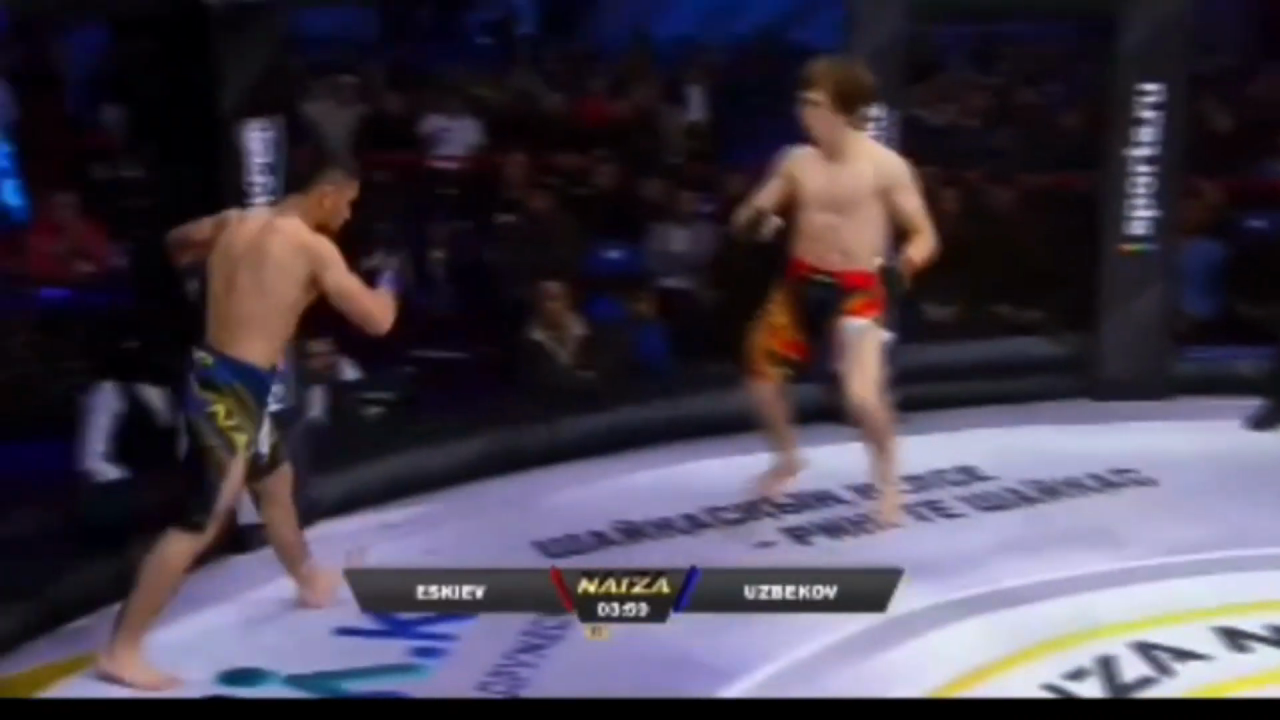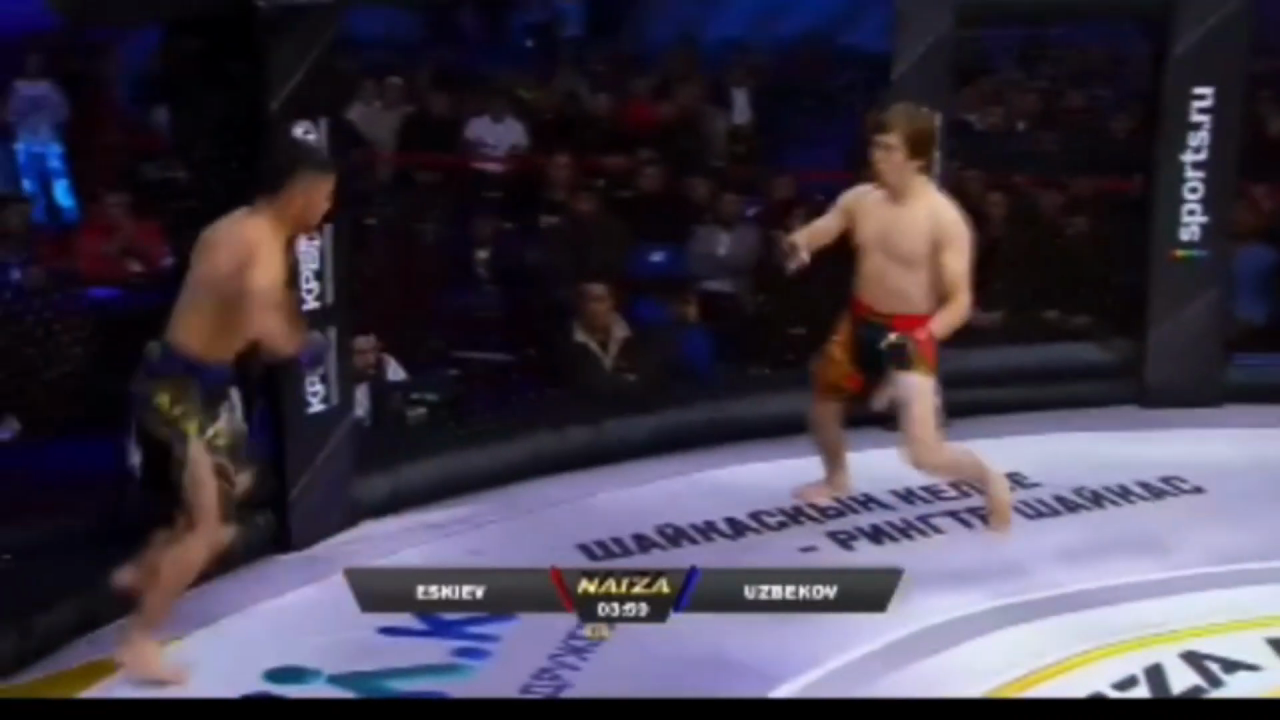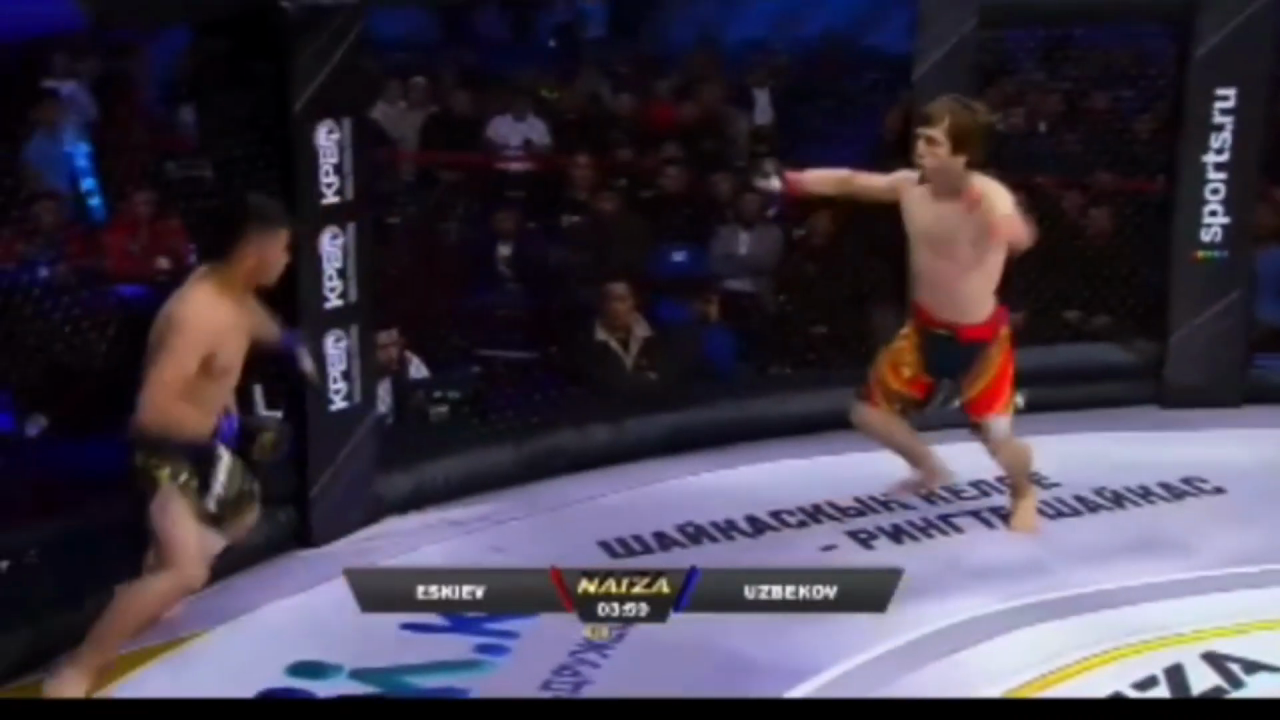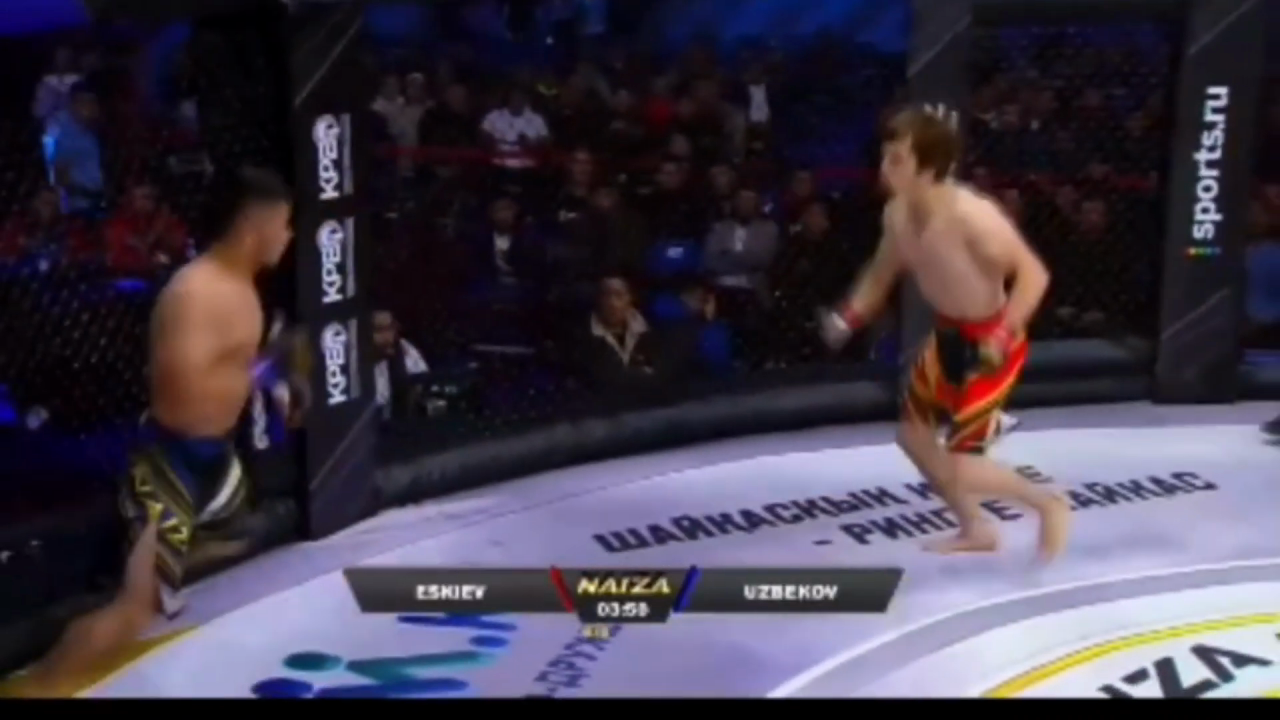
dt=0.2s
person 1, frame 1
left shoulder: (238, 221)
right shoulder: (312, 246)
left elbow: (179, 240)
right elbow: (377, 320)
right wrist: (386, 282)
left hip: (222, 377)
right hip: (232, 389)
left knee: (277, 481)
right knee: (198, 528)
left ankle: (308, 580)
right ankle: (121, 652)
person 1, frame 2
left shoulder: (239, 225)
right shoulder: (262, 246)
right elbow: (263, 328)
right wrist: (306, 346)
left hip: (200, 378)
right hip: (180, 383)
left knee: (233, 481)
right knee: (208, 523)
left ankle: (147, 571)
right ankle: (139, 642)
person 1, frame 3
left shoulder: (232, 290)
right shoulder: (198, 315)
right elbow: (153, 412)
left wrist: (289, 342)
right wrist: (224, 428)
left hip: (197, 446)
right hip: (165, 450)
left knee: (242, 511)
right knee: (188, 573)
left ankle: (145, 586)
right ankle: (73, 676)
person 1, frame 4
left shoulder: (233, 281)
right shoulder: (199, 293)
right elbow: (198, 401)
left wrist: (273, 376)
right wrist: (265, 369)
left hip: (211, 453)
right hip: (171, 458)
left knee: (224, 538)
right knee: (135, 612)
right ankle: (39, 688)
person 2, frame 1
left shoulder: (886, 168)
right shoulder: (795, 161)
left elbow: (924, 235)
right elbow: (745, 218)
left wrist: (906, 262)
right wrist: (754, 218)
left hip: (854, 294)
right hip: (799, 285)
left knee: (861, 396)
right knee: (761, 381)
left ankle: (887, 473)
right ankle: (789, 457)
person 2, frame 2
left shoulder: (945, 219)
right shoulder: (859, 200)
left elbow: (960, 301)
right elbow: (809, 238)
left wrist: (923, 337)
right wrist: (795, 246)
left hip: (909, 338)
right hip: (859, 324)
left knee: (923, 453)
right knee: (822, 408)
left ankle: (993, 485)
right ankle: (837, 478)
person 2, frame 3
left shoulder: (990, 198)
right shoulder: (909, 186)
left elbow: (1021, 236)
right elbow: (850, 182)
left wrist: (969, 197)
right wrist: (792, 183)
left hip: (978, 340)
right hip: (925, 329)
left knee: (1002, 448)
right knee: (868, 413)
left ankle: (1024, 492)
right ankle: (930, 468)
person 2, frame 4
left shoulder: (970, 216)
right shoulder: (897, 212)
left elbow: (1033, 275)
right elbow: (884, 271)
left wrist: (1001, 336)
right wrist: (851, 314)
left hip: (990, 341)
right hip: (947, 335)
left knee: (964, 470)
right knee: (912, 434)
left ankle: (1047, 504)
right ankle: (976, 530)
